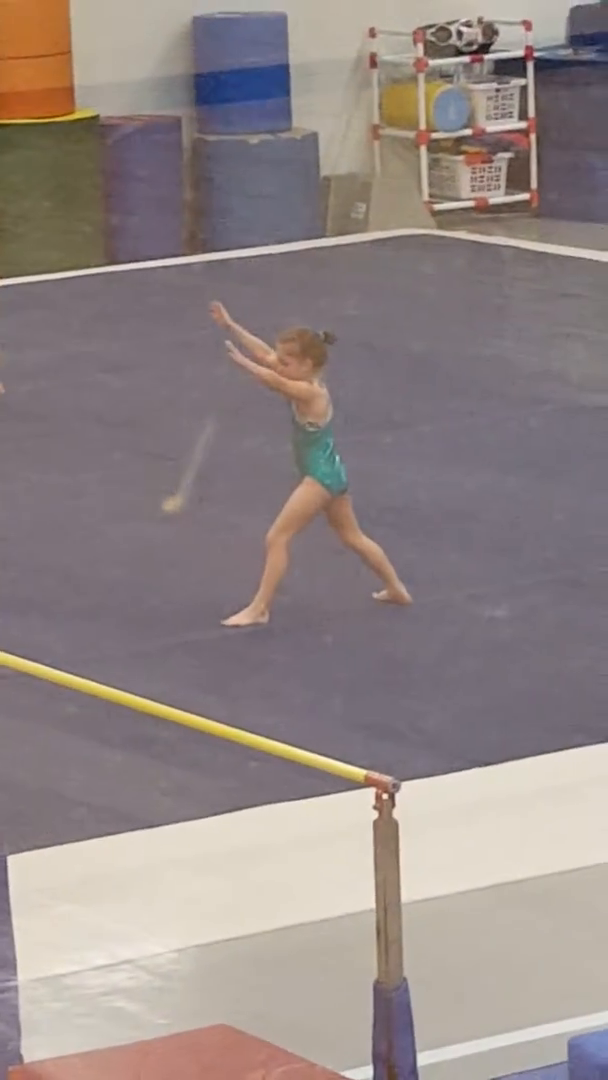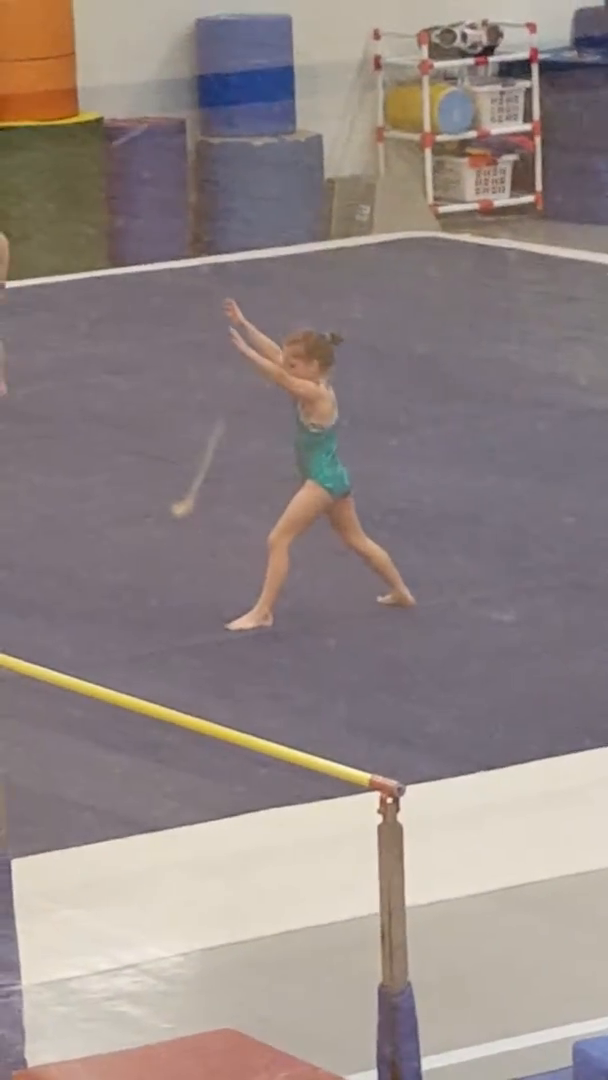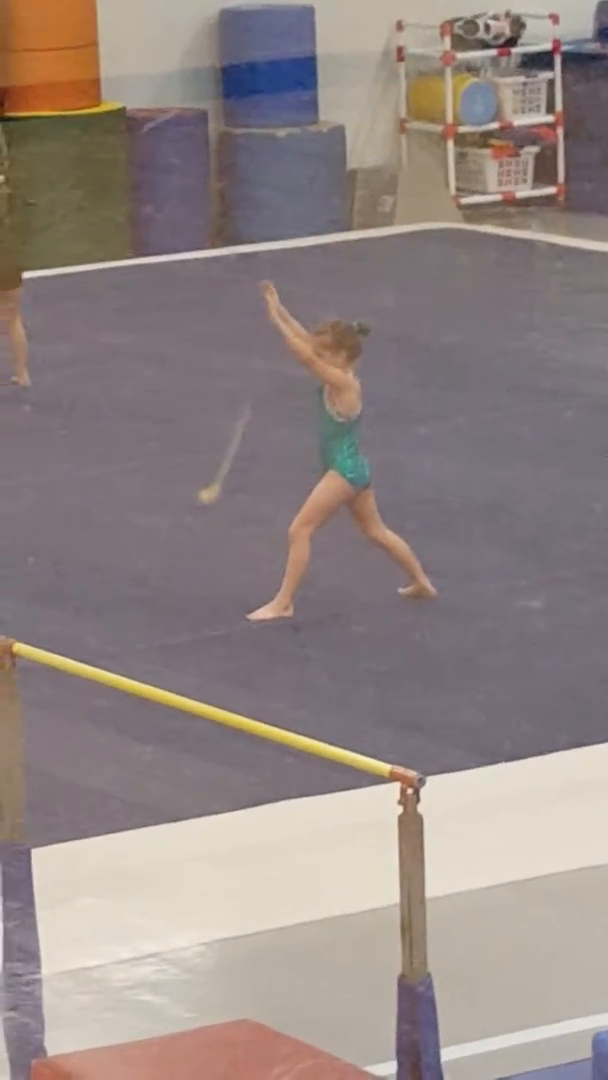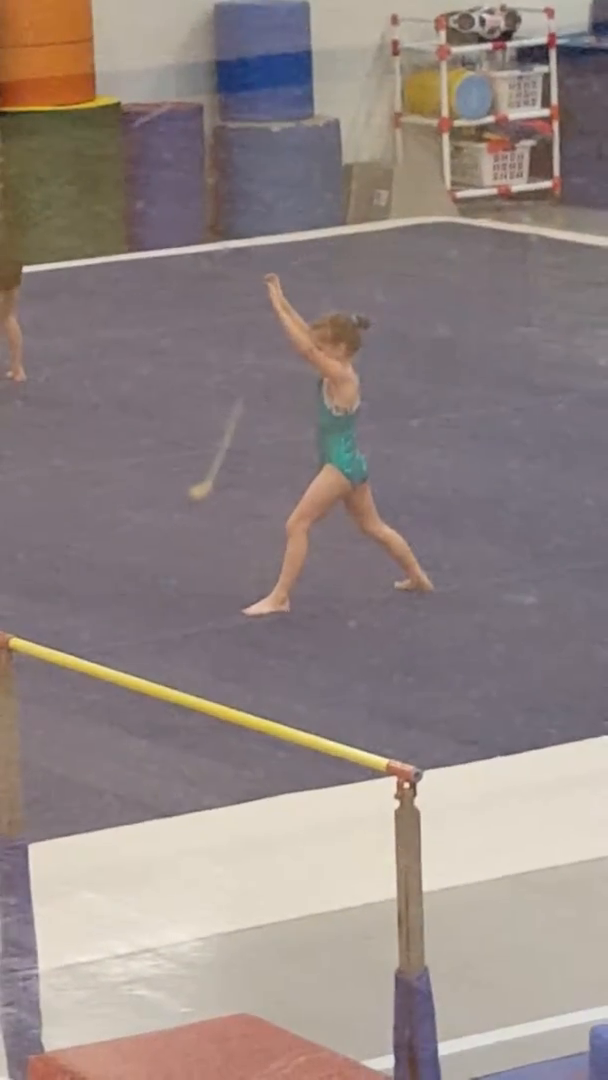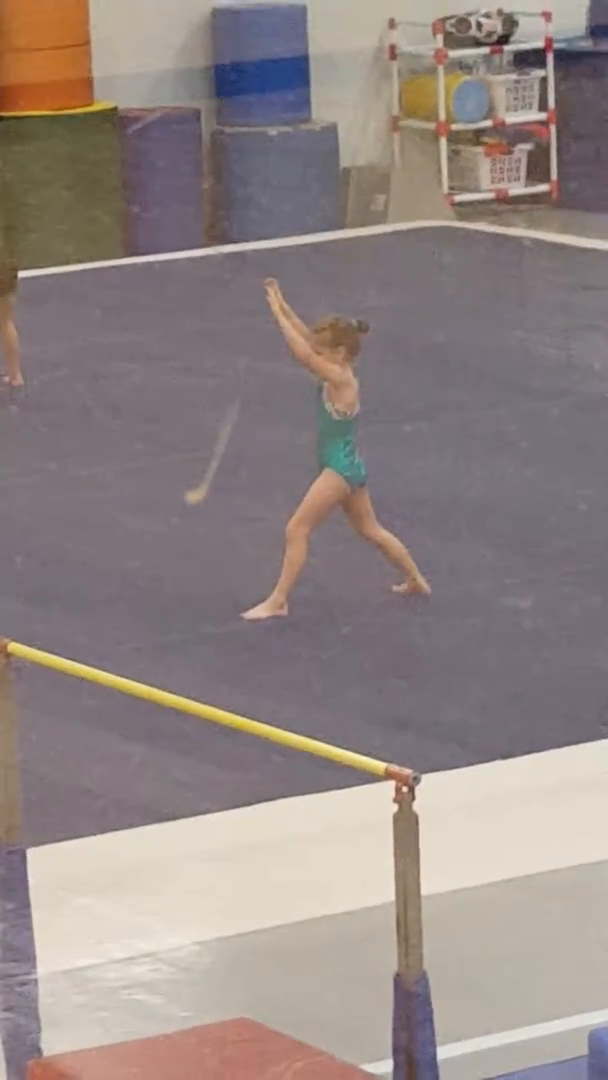
dt=0.4s
person 1, frame 1
left shoulder: (311, 393)
right shoulder: (304, 384)
left elbow: (274, 381)
right elbow: (264, 354)
left wrist: (241, 361)
right wrist: (230, 325)
left hip: (320, 477)
right hip: (330, 473)
left knee: (277, 537)
right knee: (353, 537)
left ankle: (259, 609)
right ankle: (396, 589)
person 1, frame 2
left shoulder: (317, 394)
right shoulder: (313, 385)
left elbow: (279, 376)
right elbow: (275, 354)
left wrist: (244, 349)
right wrist: (242, 323)
left hip: (322, 480)
right hip: (331, 476)
left knee: (278, 540)
right knee: (357, 540)
left ankle: (262, 612)
right ankle: (401, 592)
person 1, frame 3
left shoulder: (343, 383)
right shoulder: (338, 375)
left elbow: (306, 358)
right elbow: (306, 342)
left wrist: (277, 321)
right wrist: (278, 309)
left hip: (344, 471)
right hip: (351, 467)
left knee: (299, 531)
right knee: (377, 532)
left ankle: (283, 603)
right ankle: (422, 583)
person 1, frame 4
left shoulder: (342, 376)
right shoulder: (337, 369)
left elbow: (306, 349)
right elbow: (308, 336)
left wrist: (279, 310)
right wrist: (282, 301)
left hip: (340, 465)
right hip: (348, 462)
left knee: (296, 526)
right knee: (374, 527)
left ankle: (279, 598)
right ankle: (418, 577)
person 1, frame 5
left shoulder: (342, 380)
right shoulder: (336, 372)
left elbow: (303, 355)
right elbow: (307, 339)
left wrist: (278, 316)
right wrist: (282, 306)
left hip: (339, 468)
right hip: (347, 466)
left knee: (296, 529)
right knee: (371, 530)
left ankle: (278, 601)
right ankle: (416, 581)
